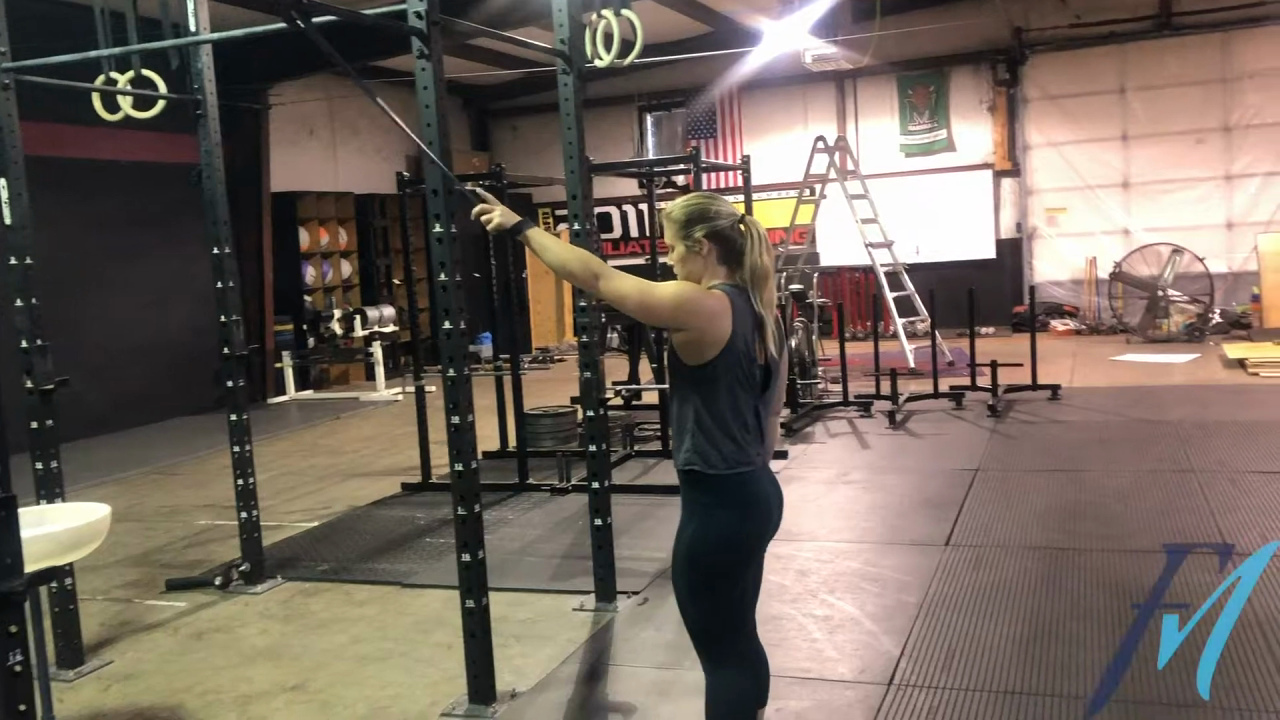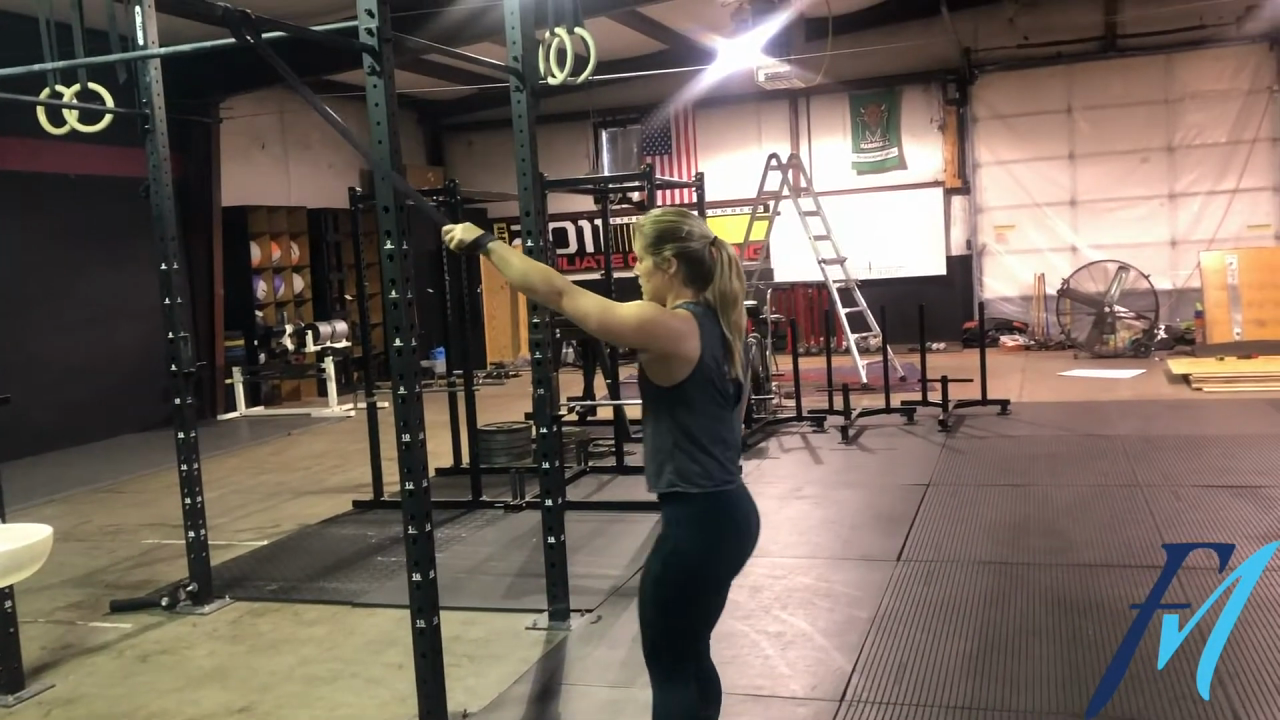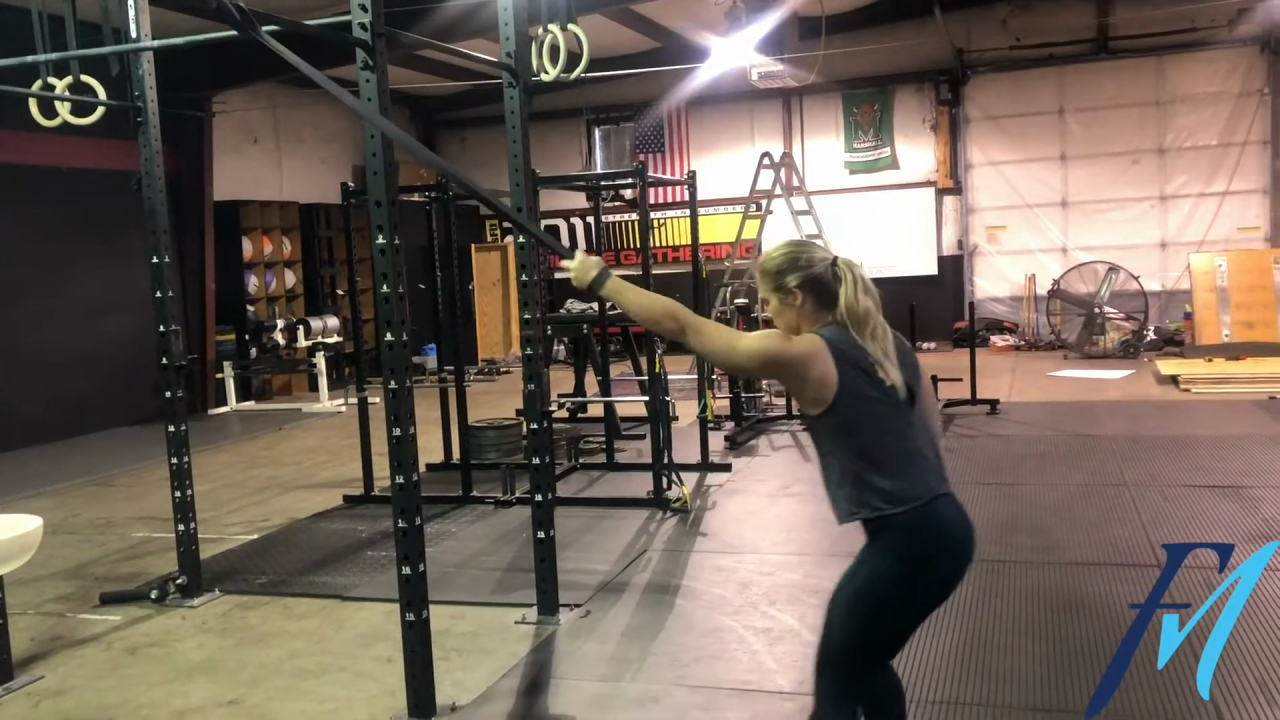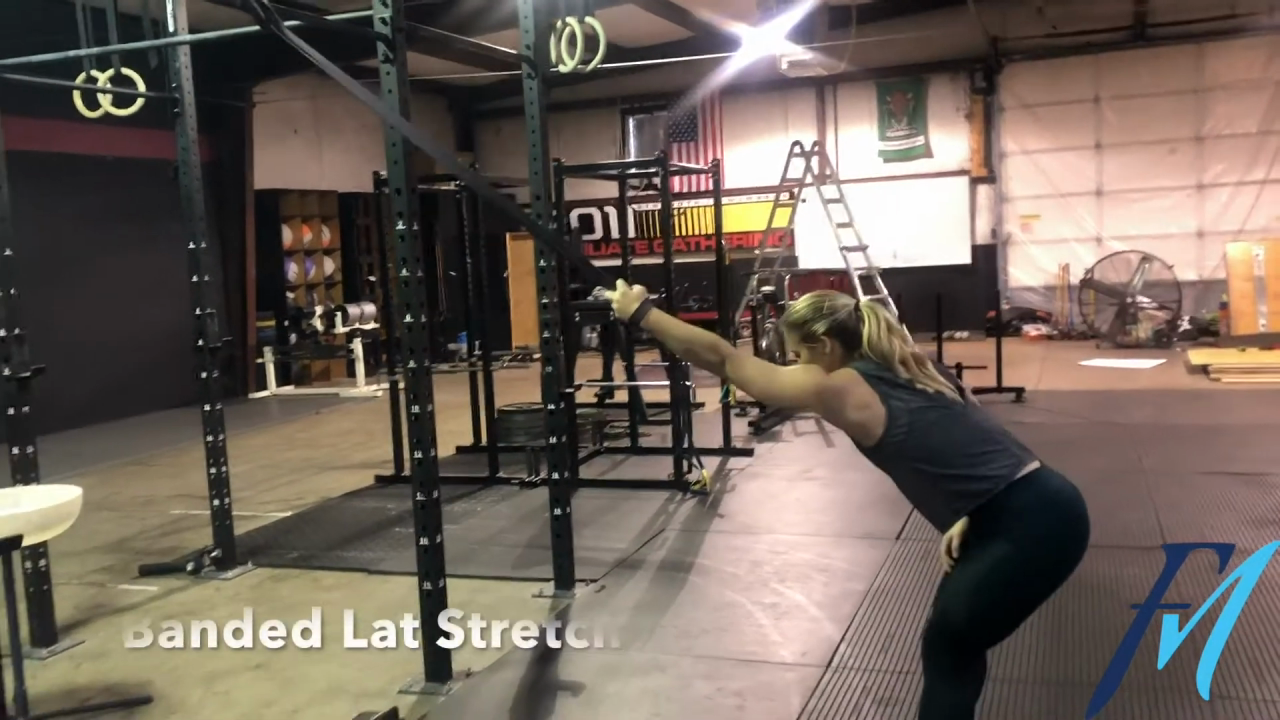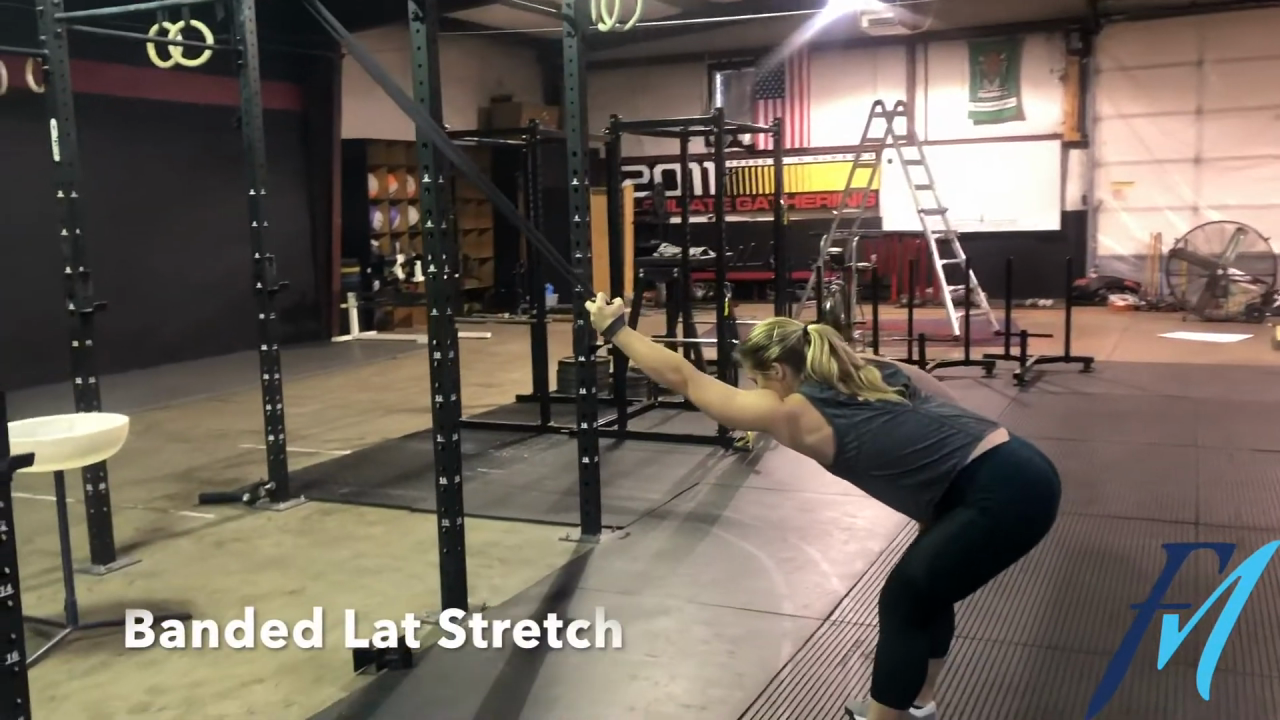
dt=1s
person 1, frame 1
left shoulder: (700, 306)
right shoulder: (760, 312)
left elbow: (596, 277)
left wrist: (520, 227)
left hip: (717, 504)
right hip: (756, 495)
left knee: (721, 654)
right knee: (739, 641)
person 1, frame 2
left shoulder: (668, 328)
right shoulder: (717, 326)
left elbow: (558, 293)
left wrist: (483, 242)
left hip: (699, 522)
right hip: (727, 514)
left knee: (670, 672)
right knee: (686, 658)
person 1, frame 3
left shoulder: (802, 356)
right shoulder: (884, 345)
left elbow: (683, 326)
right elbow: (928, 434)
left wrist: (599, 280)
left hip: (912, 541)
right hip: (934, 527)
left knee: (838, 677)
right knee: (860, 661)
person 1, frame 4
left shoulder: (841, 391)
right shoulder: (910, 368)
left elbow: (723, 359)
left wrist: (641, 312)
right wrist: (969, 518)
left hip: (1035, 522)
right hip: (1029, 505)
left knee: (947, 648)
right knee: (954, 636)
person 1, frame 5
left shoulder: (794, 414)
right shoulder: (874, 372)
left elbow: (685, 379)
left wrist: (615, 328)
left hip: (1005, 492)
right hip: (1016, 469)
left knee: (904, 603)
right knee: (925, 592)
